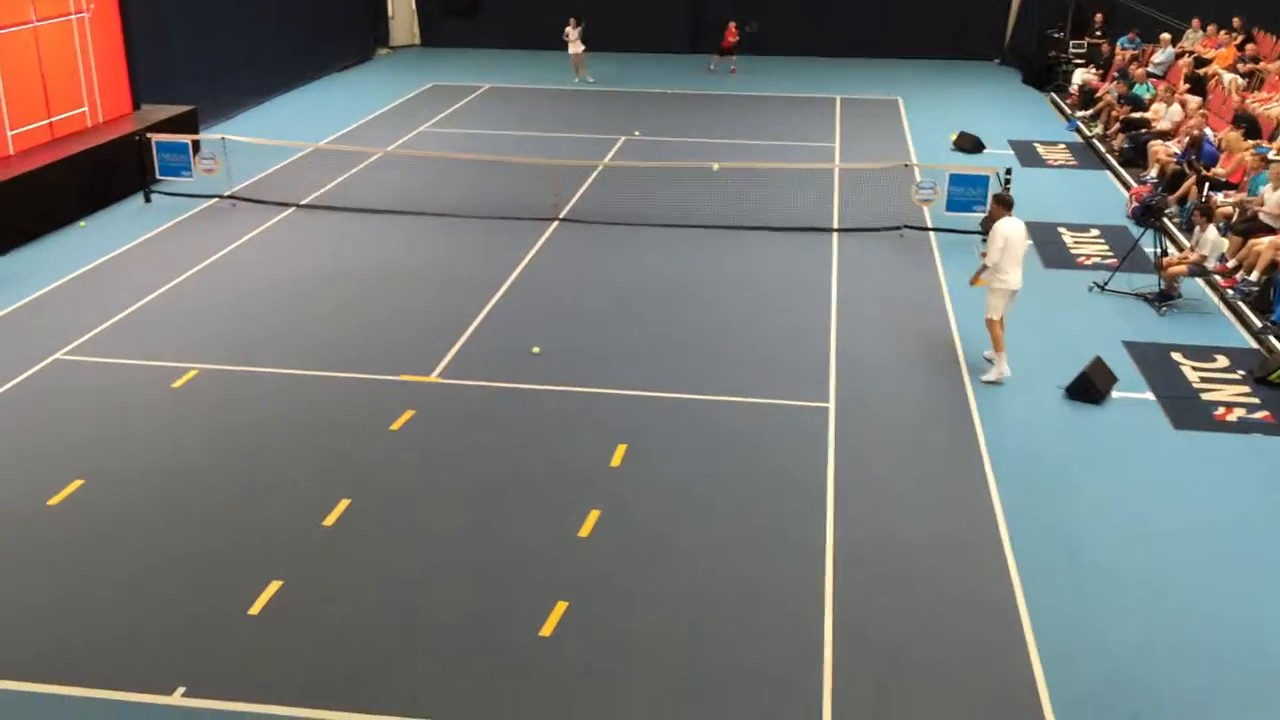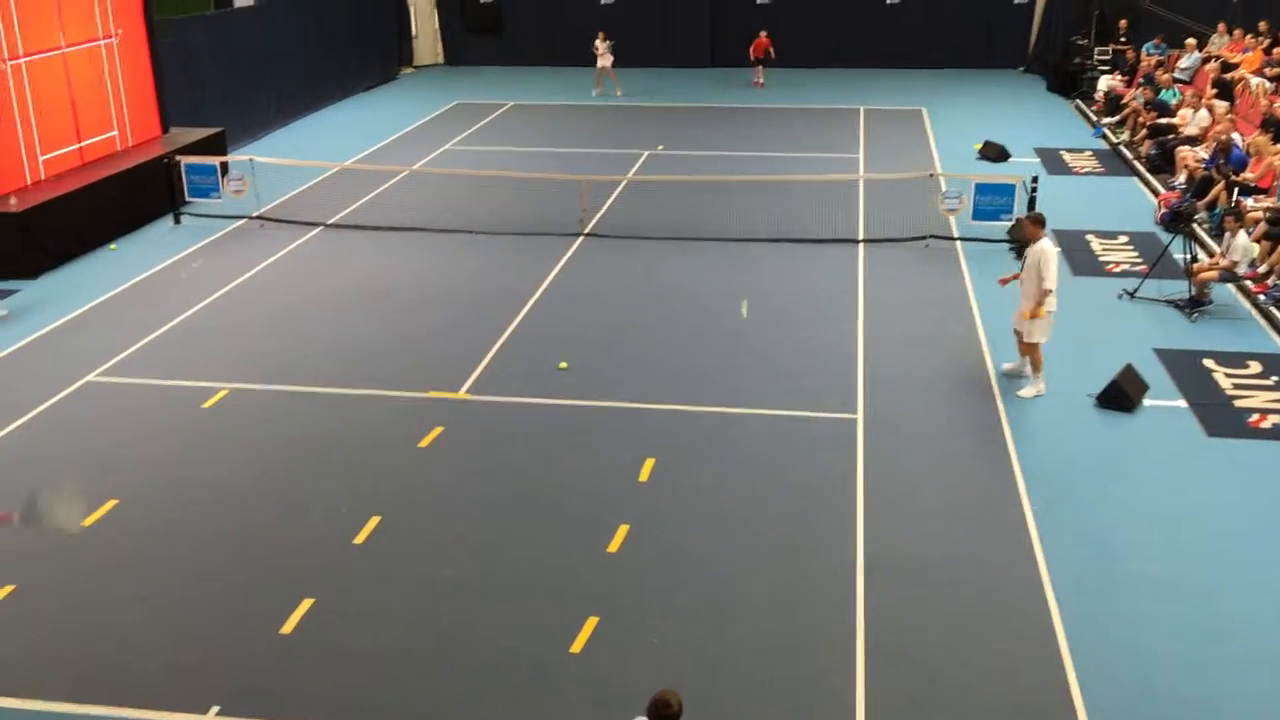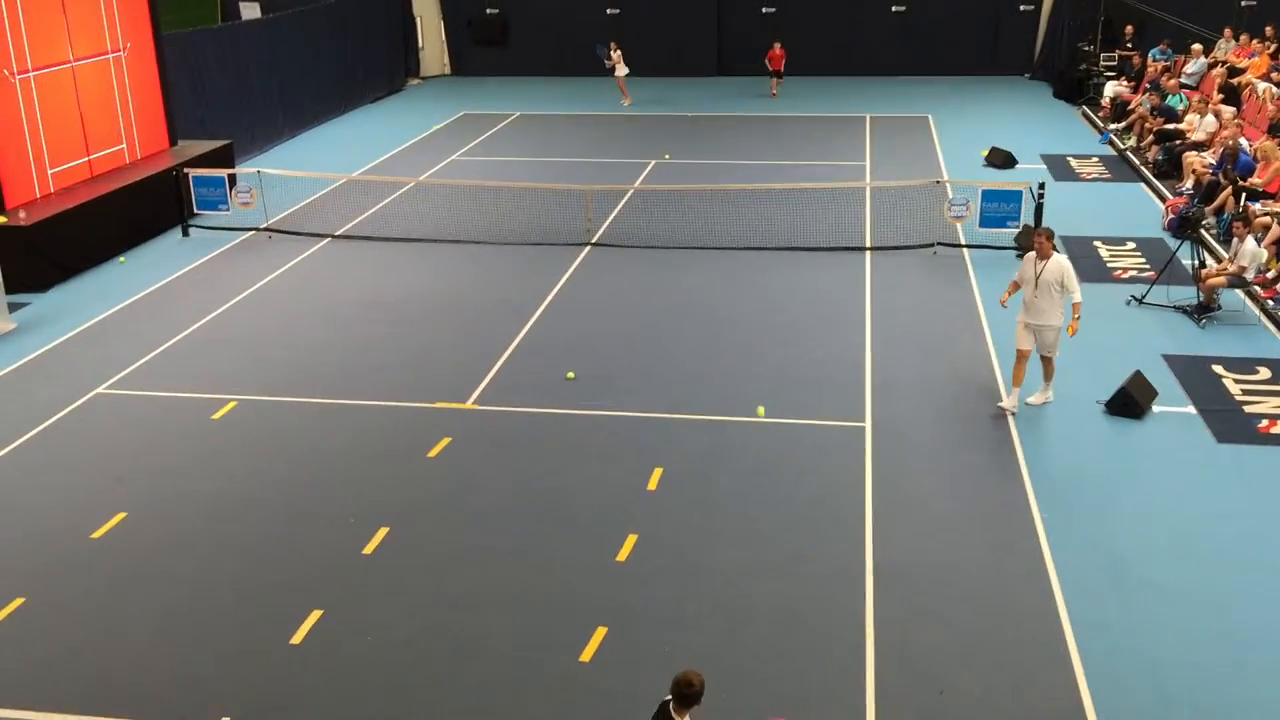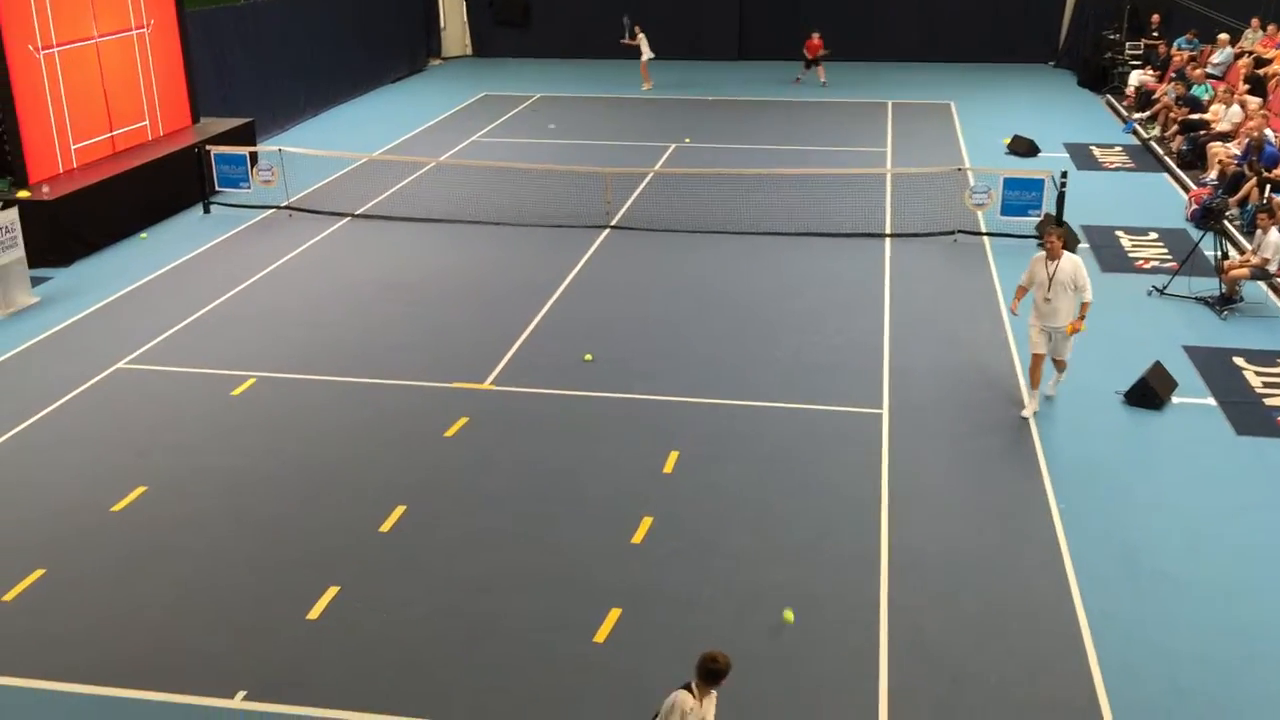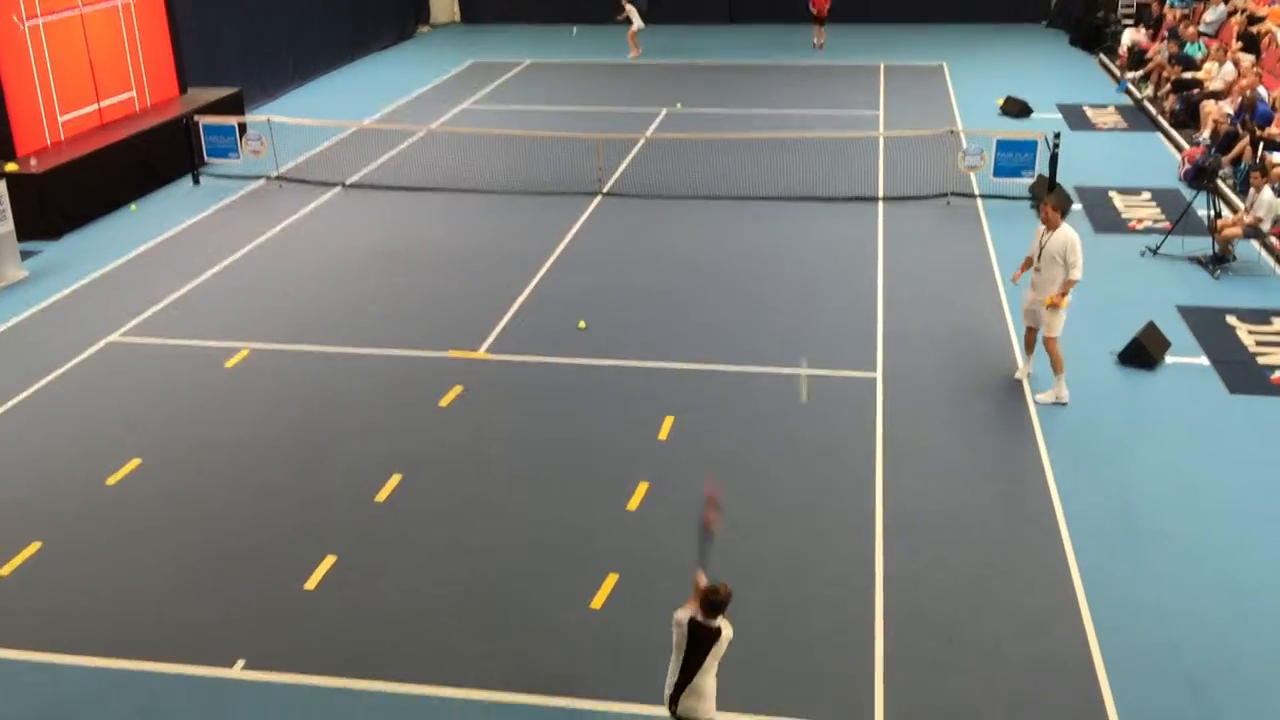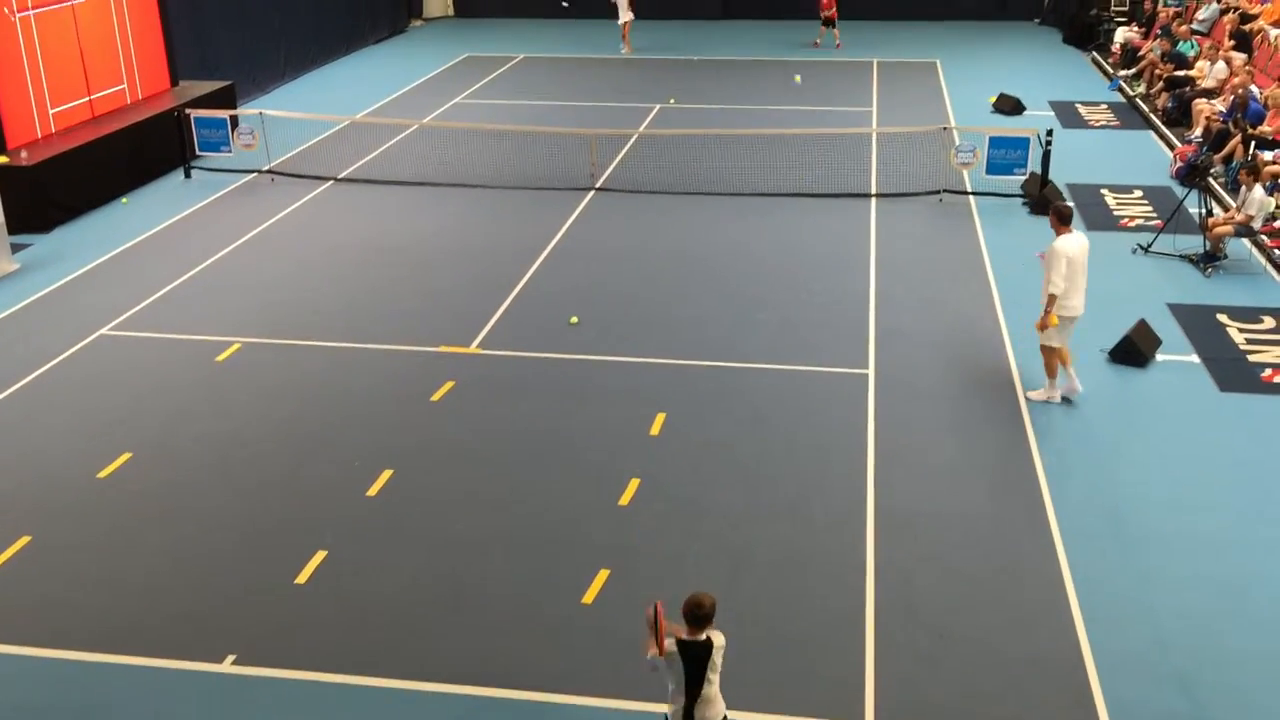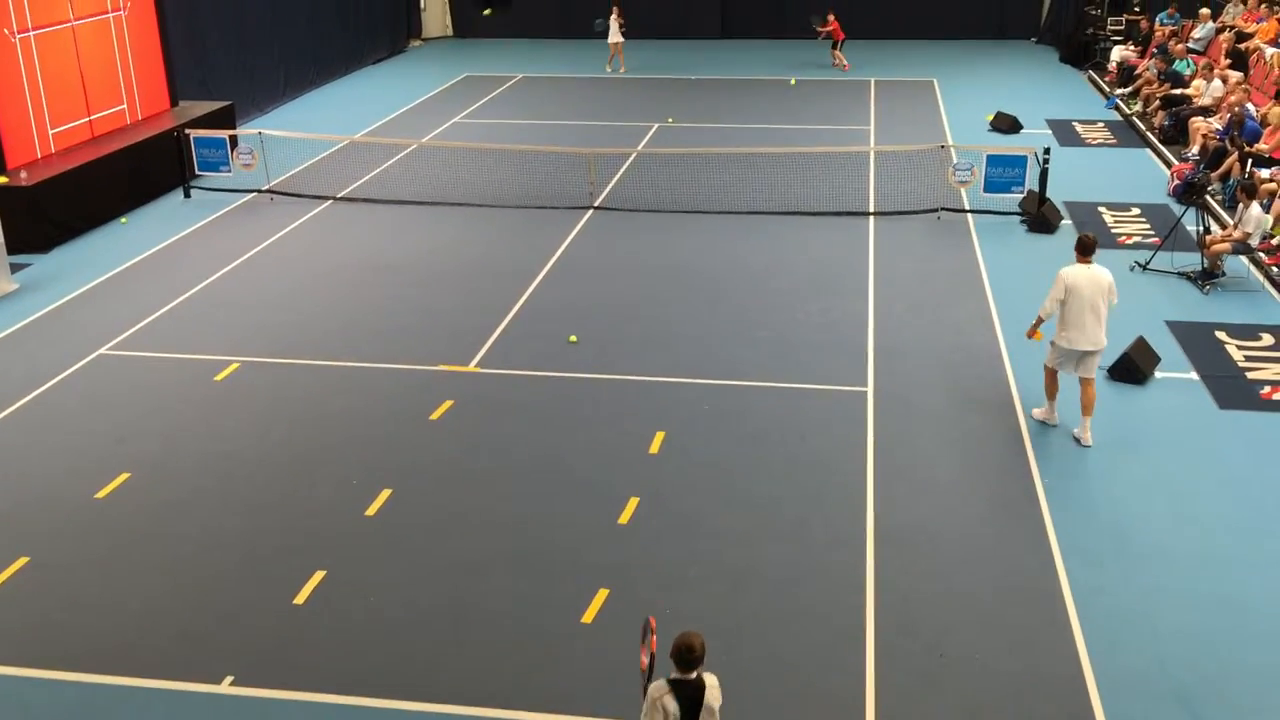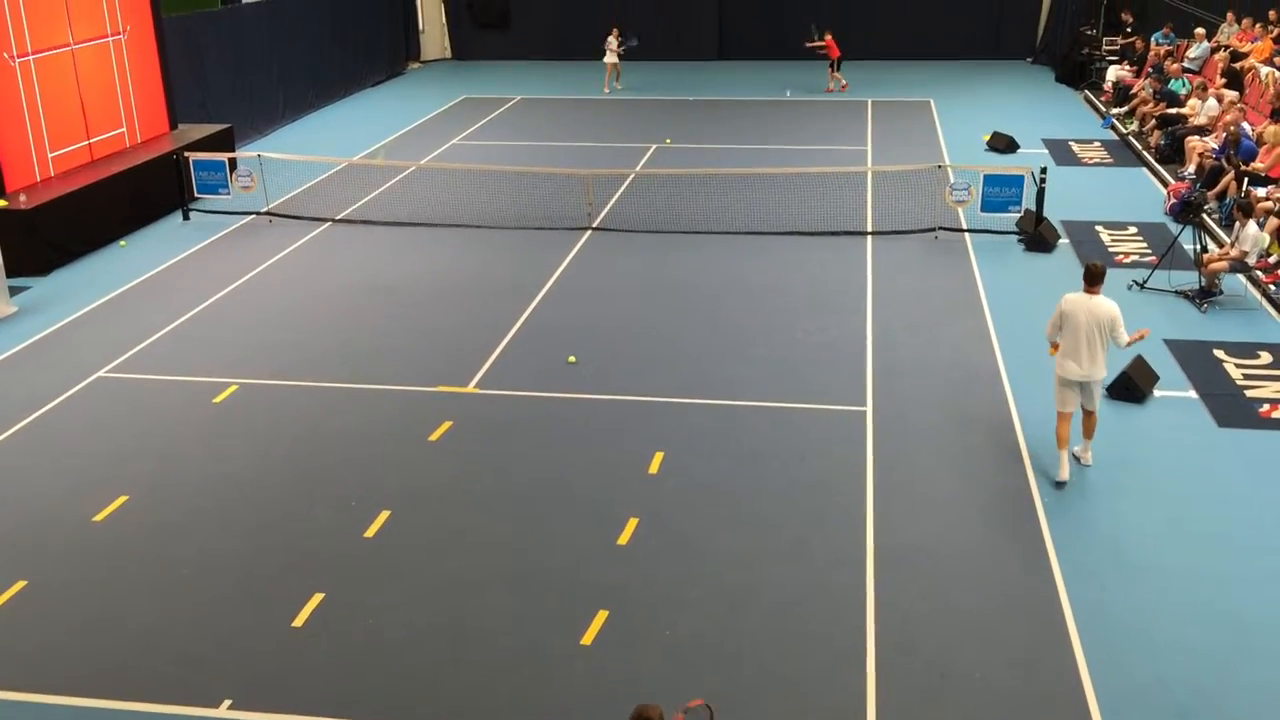
dt=0.4s
person 1, frame 1
left shoulder: (999, 227)
right shoulder: (1020, 224)
left elbow: (992, 258)
left wrist: (977, 274)
left hip: (1000, 282)
right hip: (1015, 281)
left knee: (993, 323)
right knee: (998, 318)
left ankle: (1002, 367)
right ankle: (996, 353)
person 1, frame 2
left shoulder: (1045, 249)
right shoulder: (1034, 245)
left elbow: (1050, 282)
left wrist: (1038, 306)
right wrist: (1012, 277)
left hip: (1039, 306)
right hip: (1027, 302)
left knee: (1032, 344)
right knee: (1019, 332)
left ankle: (1037, 384)
right ankle: (1022, 366)
person 1, frame 3
left shoulder: (1062, 264)
right shoulder: (1028, 258)
left elbow: (1074, 293)
right elbow: (1019, 280)
left wrist: (1075, 318)
right wrist: (1008, 293)
left hip: (1049, 322)
right hip: (1026, 318)
left knee: (1046, 357)
right knee: (1021, 356)
left ankle: (1046, 392)
right ankle: (1013, 400)
person 1, frame 4
left shoulder: (1074, 263)
right shoulder: (1037, 260)
left elbow: (1086, 292)
right elbow: (1025, 284)
left wrist: (1081, 318)
right wrist: (1016, 299)
left hip: (1064, 323)
right hip: (1039, 321)
left knee: (1058, 359)
right knee: (1036, 359)
left ankle: (1058, 377)
right ankle: (1033, 400)
person 1, frame 5
left shoulder: (1069, 237)
right shoulder: (1041, 230)
left elbow: (1076, 270)
left wrist: (1062, 294)
right wrist: (1021, 270)
left hip: (1054, 298)
right hip: (1034, 293)
left knee: (1049, 342)
right knee: (1030, 330)
left ankle: (1060, 390)
right ankle: (1027, 364)
person 1, frame 6
left shoulder: (1058, 246)
right shoulder: (1081, 238)
left elbow: (1056, 284)
left wrist: (1047, 313)
left hip: (1061, 307)
right hip: (1074, 304)
left knee: (1047, 347)
right knee: (1056, 343)
left ankle: (1052, 391)
right ankle: (1071, 382)
person 1, frame 7
left shoulder: (1066, 274)
right shoulder: (1106, 275)
left elbow: (1049, 307)
right elbow: (1112, 303)
left wrist: (1034, 326)
left hip: (1068, 339)
right hip: (1096, 340)
left knee: (1050, 369)
right knee: (1088, 382)
left ankle: (1050, 413)
right ankle: (1085, 431)
person 1, frame 8
left shoulder: (1067, 301)
right shoulder: (1111, 308)
left elbow: (1051, 333)
right elbow: (1121, 342)
left wrist: (1054, 344)
right wrist: (1138, 336)
left hip: (1067, 370)
right hip: (1095, 371)
left knee: (1064, 417)
right knee: (1090, 411)
left ankle: (1064, 468)
right ankle: (1085, 453)
